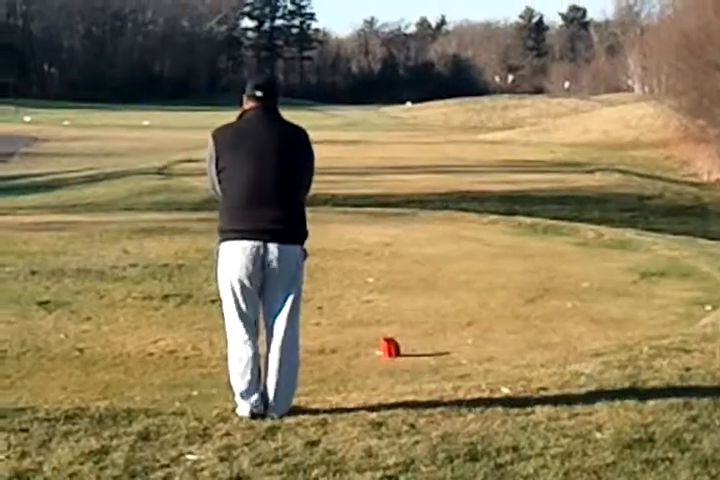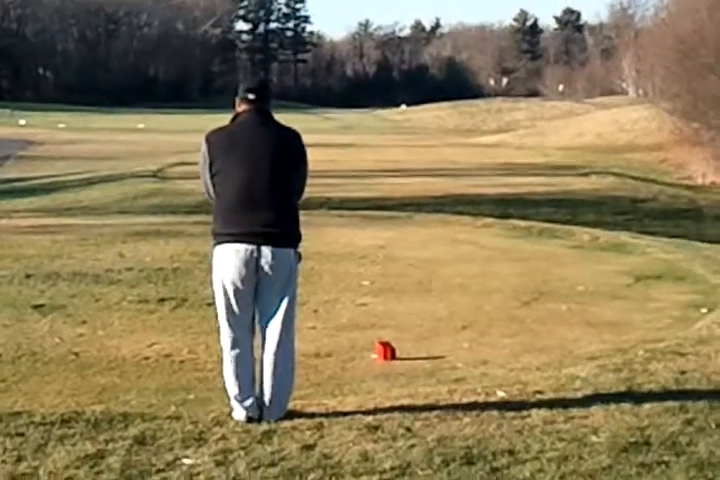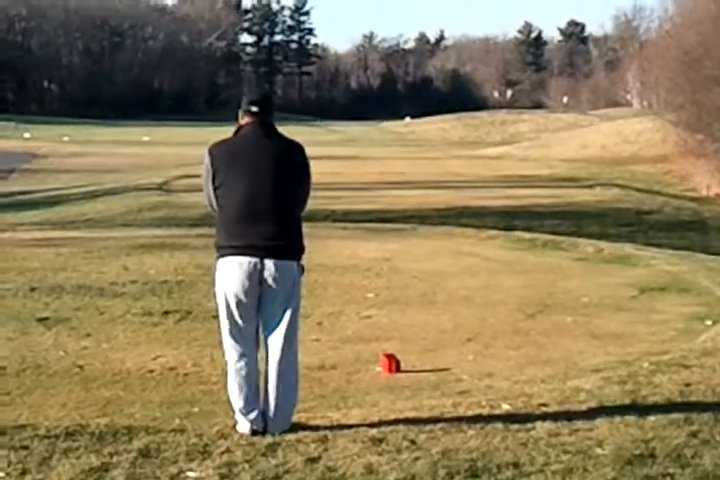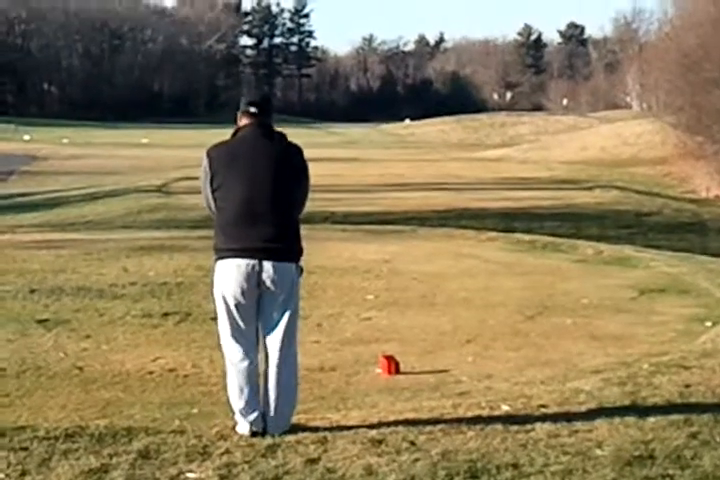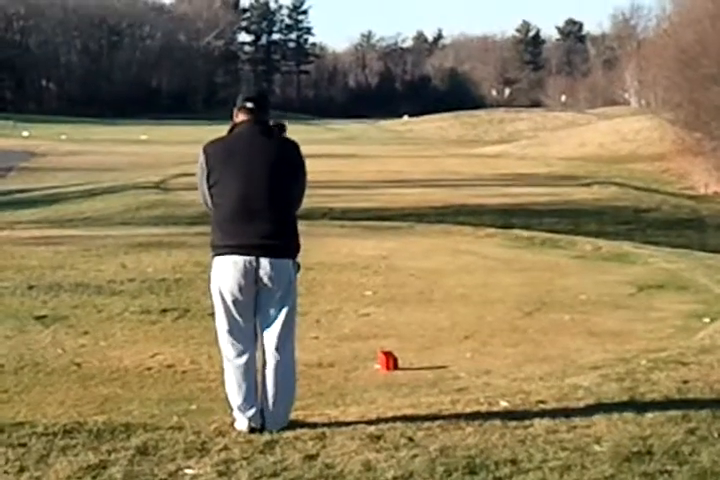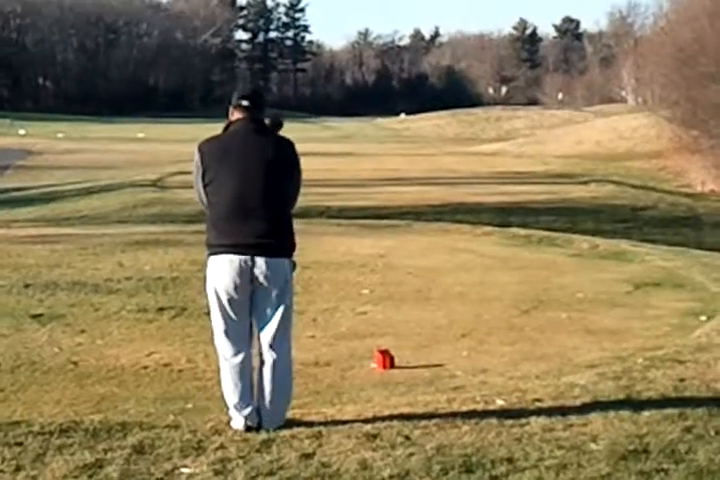
dt=0.1s
person 1, frame 1
left shoulder: (222, 137)
right shoulder: (297, 137)
left elbow: (217, 188)
right elbow: (303, 188)
left hip: (238, 242)
right hip: (286, 243)
left knee: (241, 329)
right knee: (282, 328)
left ankle: (249, 402)
right ankle: (277, 404)
person 1, frame 2
left shoulder: (215, 141)
right shoulder: (291, 140)
left elbow: (211, 192)
right elbow: (297, 191)
left hip: (232, 245)
right hip: (279, 246)
left knee: (236, 334)
right knee: (277, 332)
left ankle: (244, 406)
right ankle: (273, 407)
person 1, frame 3
left shoulder: (218, 153)
right shoulder: (293, 152)
left elbow: (214, 204)
right elbow: (299, 203)
left hip: (235, 258)
right hip: (283, 258)
left knee: (240, 346)
right knee: (281, 345)
left ankle: (249, 419)
right ankle: (277, 421)
person 1, frame 4
left shoulder: (216, 155)
right shoulder: (292, 154)
left elbow: (212, 206)
right elbow: (298, 205)
left hip: (233, 260)
right hip: (281, 260)
left knee: (239, 348)
right knee: (281, 346)
left ankle: (248, 420)
right ankle: (277, 421)
person 1, frame 5
left shoulder: (213, 152)
right shoulder: (289, 150)
left elbow: (210, 202)
right elbow: (295, 201)
left hip: (231, 257)
right hip: (278, 256)
left knee: (237, 343)
right knee: (279, 344)
left ankle: (247, 417)
right ankle: (276, 417)
person 1, frame 6
left shoulder: (208, 150)
right shoulder: (284, 149)
left elbow: (205, 200)
right elbow: (290, 199)
left hip: (226, 256)
right hip: (274, 255)
left knee: (233, 342)
right knee: (275, 342)
left ankle: (243, 416)
right ankle: (273, 416)
